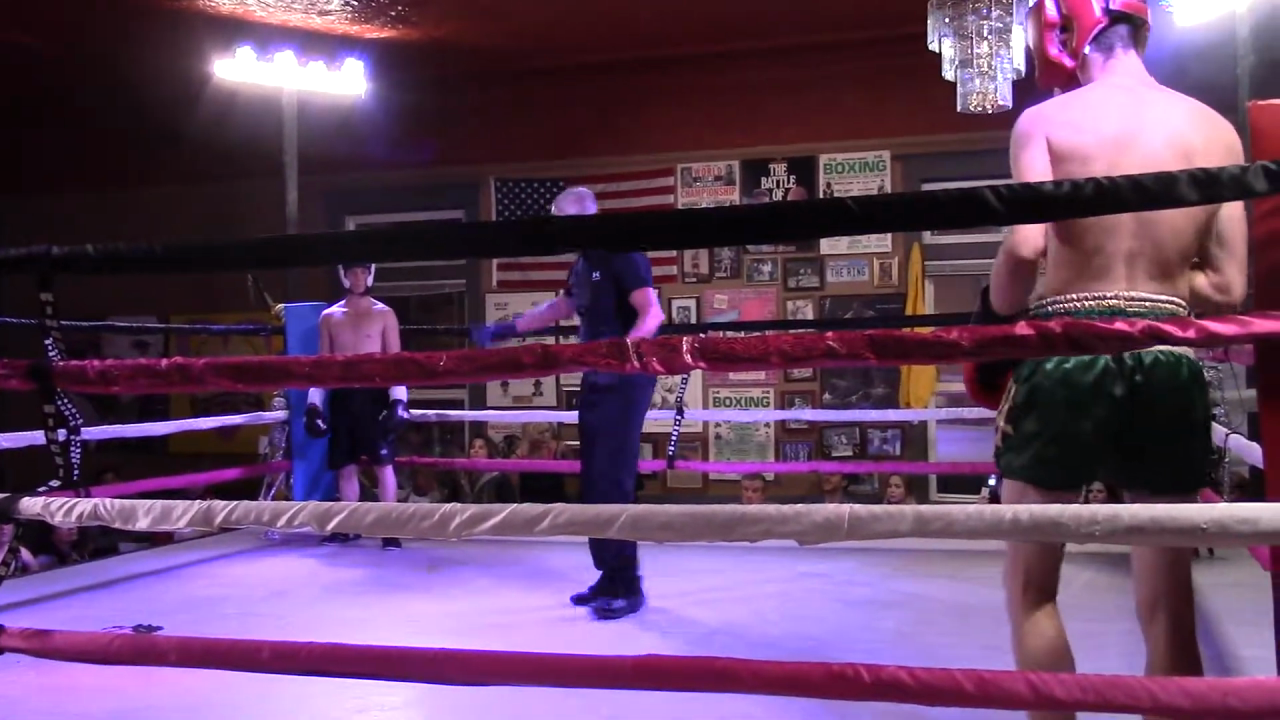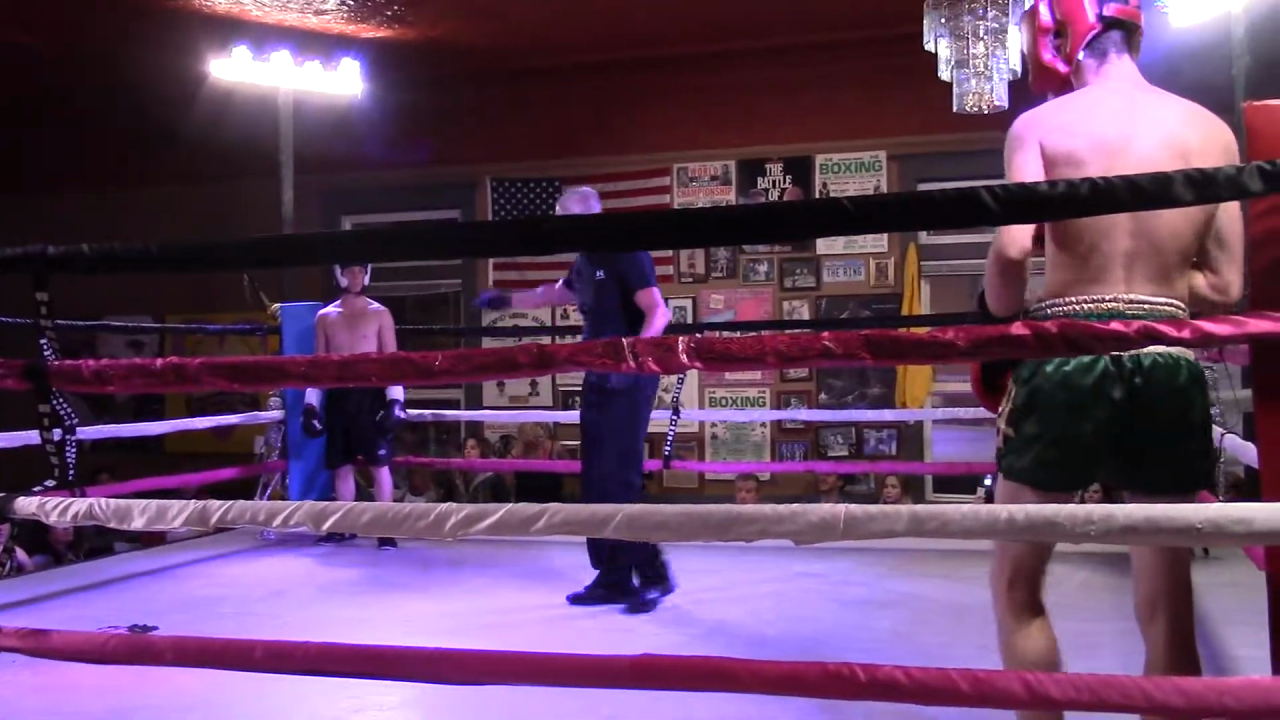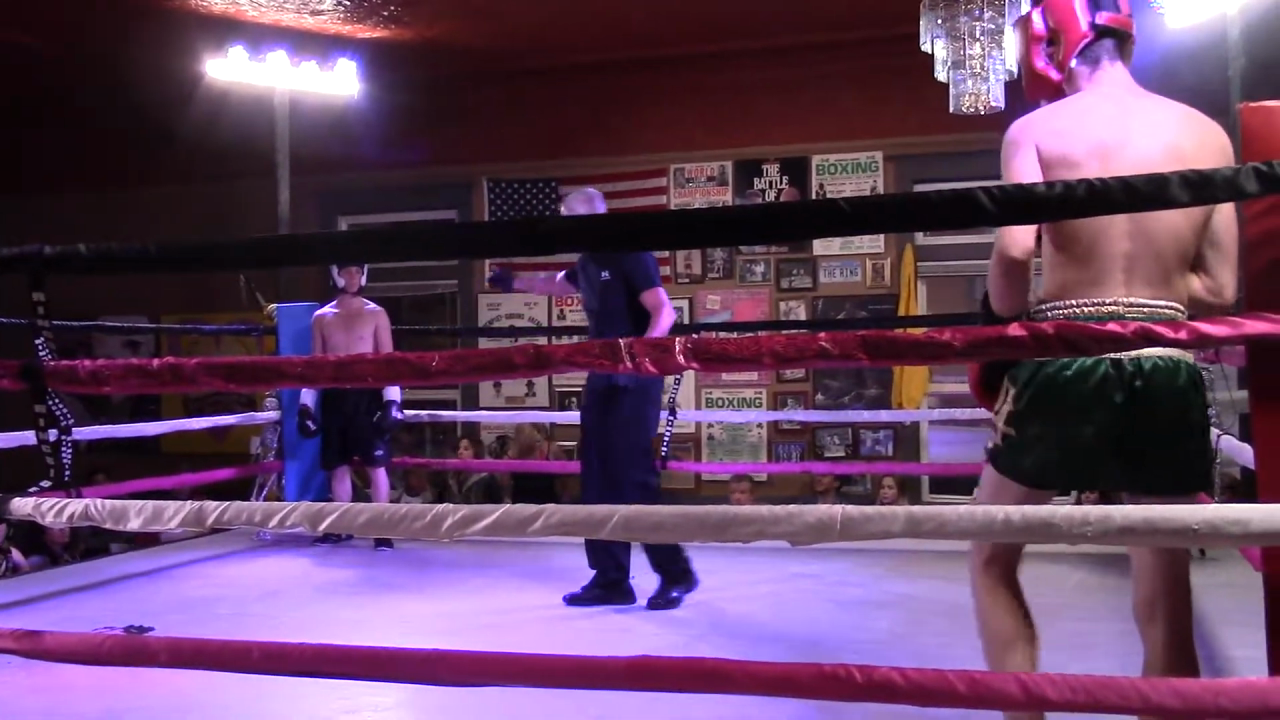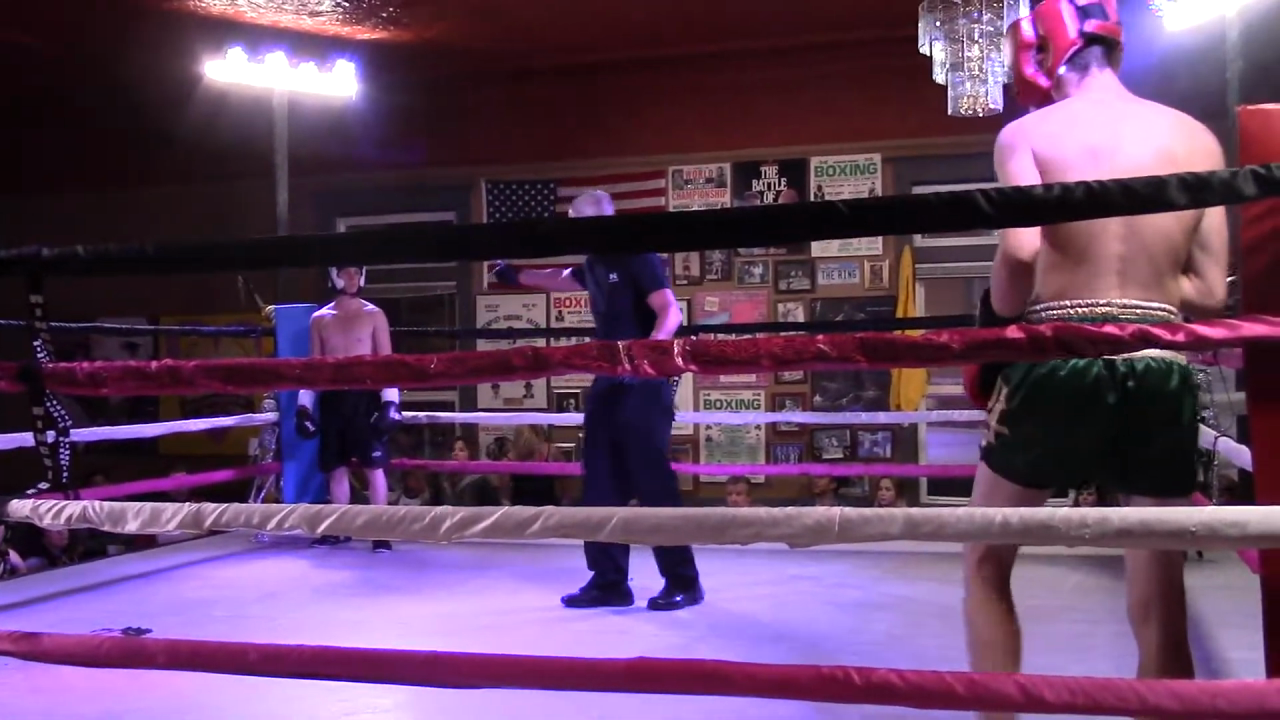
dt=0.1s
person 1, frame 1
left shoulder: (1046, 121)
right shoulder: (1217, 133)
left elbow: (1025, 247)
right elbow: (1228, 288)
left wrist: (998, 317)
left hip: (1067, 362)
right hip: (1169, 366)
left knee: (1030, 593)
right knee: (1167, 609)
person 1, frame 2
left shoulder: (1040, 126)
right shoulder: (1211, 133)
left elbow: (1013, 250)
right elbow: (1225, 286)
left wrist: (998, 322)
left hip: (1066, 364)
right hip: (1167, 367)
left knee: (1016, 586)
right knee: (1167, 611)
person 1, frame 3
left shoulder: (1037, 130)
right shoulder: (1207, 137)
left elbow: (1015, 250)
right elbow: (1218, 288)
left wrist: (1001, 322)
left hip: (1066, 366)
right hip: (1167, 369)
left knee: (991, 563)
right knee: (1165, 611)
person 1, frame 4
left shoulder: (1031, 133)
right shoulder: (1195, 139)
left elbow: (1021, 252)
right elbow: (1210, 292)
left wrist: (1001, 326)
left hip: (1060, 368)
right hip: (1158, 373)
left knee: (986, 563)
right knee: (1160, 612)
person 2, frame 1
left shoulder: (624, 256)
right shoulder: (584, 262)
left elbow: (652, 312)
right elbow: (560, 307)
right wrist: (507, 327)
left hip: (624, 378)
right hip: (597, 378)
left knee: (611, 477)
right knee: (598, 477)
left ankle: (625, 585)
right ankle: (614, 581)
person 2, frame 2
left shoulder: (627, 255)
right shoulder: (586, 260)
left elbow: (658, 311)
right elbow: (554, 294)
right wrist: (506, 300)
left hip: (629, 378)
right hip: (600, 377)
left knee: (616, 475)
right knee: (596, 479)
left ankle: (653, 575)
right ankle: (614, 579)
person 2, frame 3
left shoulder: (631, 256)
right shoulder: (588, 262)
left elbow: (663, 311)
right elbow: (556, 284)
right wrist: (510, 281)
left hip: (636, 378)
right hip: (604, 377)
left knee: (632, 475)
right knee: (598, 479)
left ankle: (676, 573)
right ankle: (611, 580)
person 2, frame 4
left shoulder: (639, 258)
right shoulder: (594, 263)
left elbow: (671, 311)
right elbow: (561, 280)
right wrist: (516, 274)
left hip: (644, 382)
right hip: (609, 381)
left knee: (651, 480)
right knee: (601, 482)
left ankle: (683, 582)
right ankle: (608, 582)
person 3, frame 1
left shoulder: (384, 314)
right shoulder: (329, 317)
left wrist: (398, 400)
right wrist: (314, 402)
left hip: (373, 395)
right hip: (341, 396)
left knee: (383, 463)
right knee: (345, 466)
person 3, frame 2
left shoulder: (379, 314)
right shoulder: (325, 317)
left wrist: (395, 400)
right wrist: (311, 404)
left hip: (369, 395)
right hip: (337, 397)
left knee: (379, 464)
right knee: (341, 466)
right ankle: (344, 527)
person 3, frame 3
left shoulder: (376, 314)
right shoulder: (321, 318)
left wrist: (392, 401)
right wrist: (306, 404)
left hip: (366, 396)
right hip: (334, 397)
left knee: (375, 465)
right knee: (338, 466)
person 3, frame 4
left shoulder: (374, 315)
right shoulder: (319, 319)
left wrist: (390, 401)
right wrist: (304, 405)
left hip: (364, 397)
right hip: (331, 398)
left knee: (374, 466)
right knee: (336, 468)
